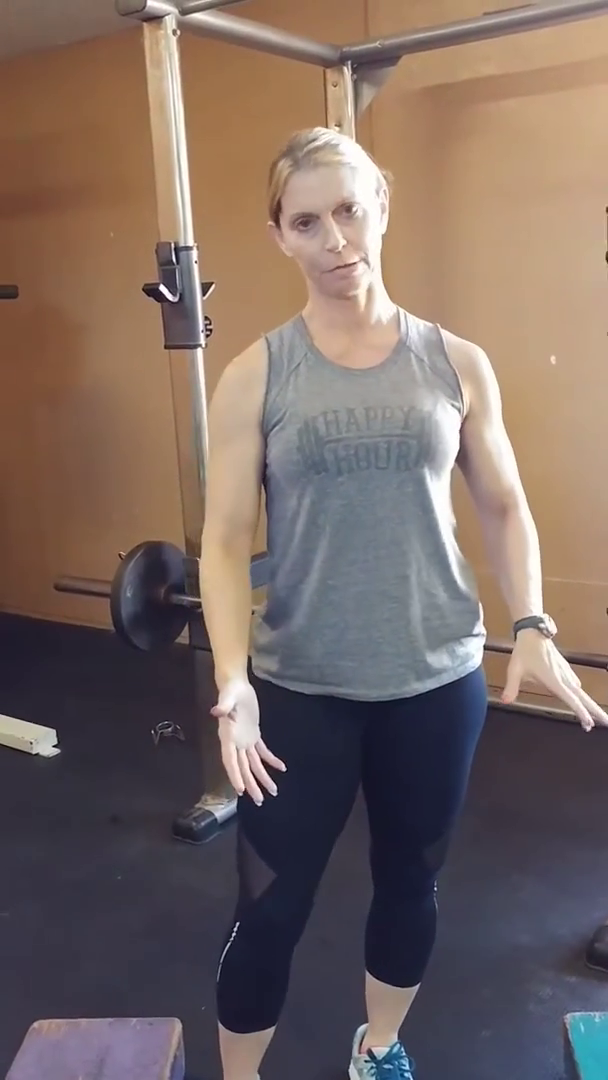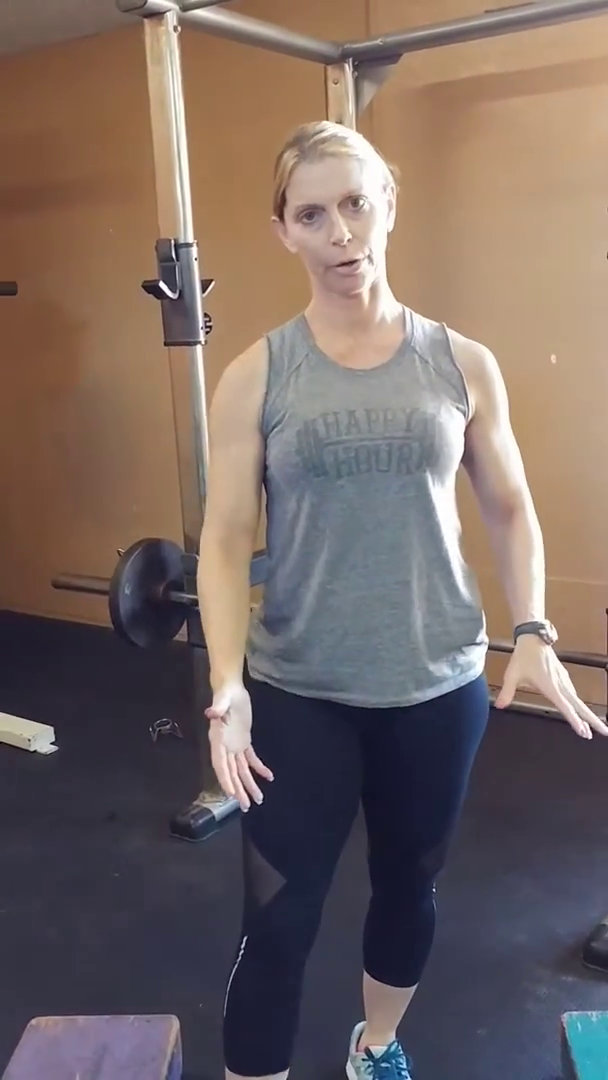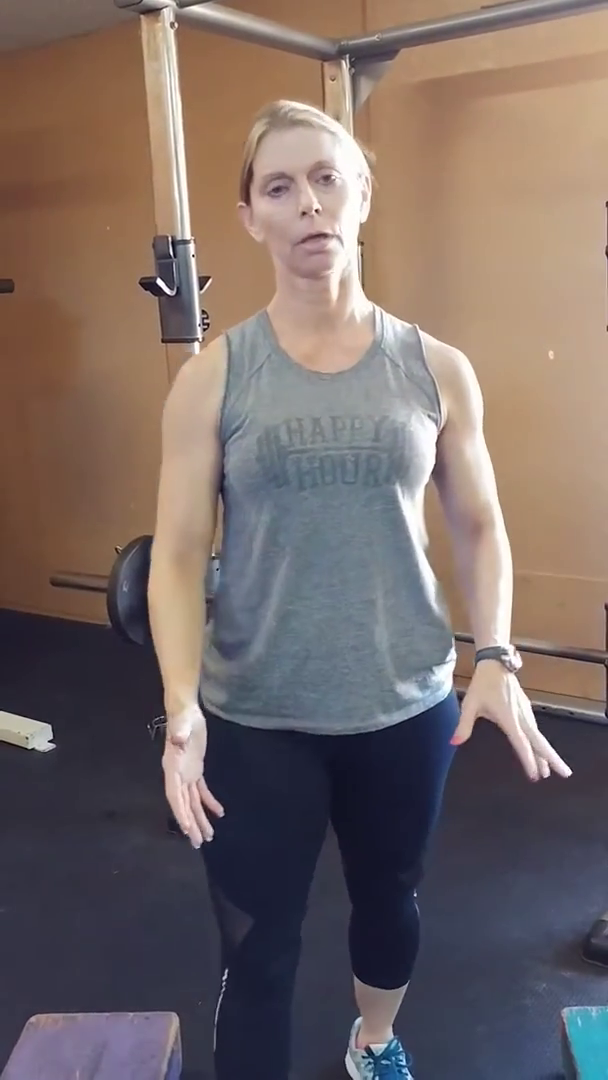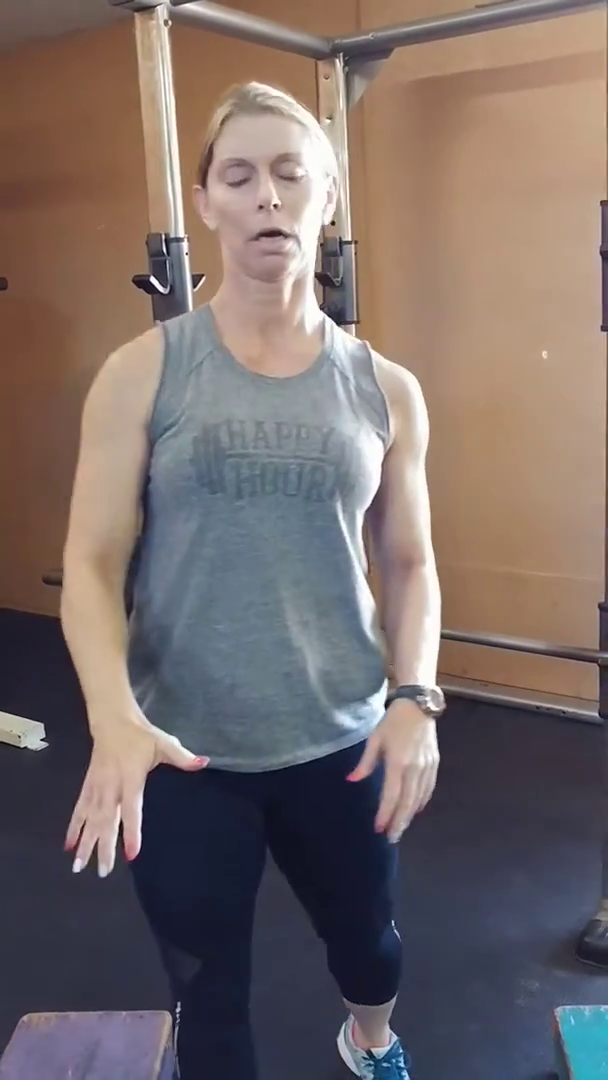
dt=0.4s
person 1, frame 1
left shoulder: (456, 364)
right shoulder: (255, 376)
left elbow: (504, 508)
right elbow: (225, 541)
right wrist: (231, 677)
left hip: (437, 680)
right hip: (300, 688)
left knee: (410, 883)
right knee: (269, 908)
person 1, frame 2
left shoulder: (463, 365)
right shoulder: (256, 377)
left elbow: (510, 511)
right elbow: (224, 544)
right wrist: (226, 684)
left hip: (438, 685)
right hip: (298, 693)
left knee: (408, 887)
right knee: (277, 925)
person 1, frame 3
left shoulder: (438, 371)
right shoulder: (214, 378)
left elbow: (479, 528)
right elbow: (177, 557)
left wrist: (494, 657)
right wrist: (181, 704)
left hip: (406, 707)
right hip: (256, 720)
left knee: (389, 900)
right knee: (256, 955)
person 1, frame 4
left shoulder: (385, 389)
right shoulder: (142, 372)
left elbow: (410, 565)
right elbow: (89, 564)
left wrist: (414, 696)
right wrist: (113, 716)
left hip: (338, 739)
right hip: (183, 750)
left knee: (364, 933)
right knee: (210, 992)
